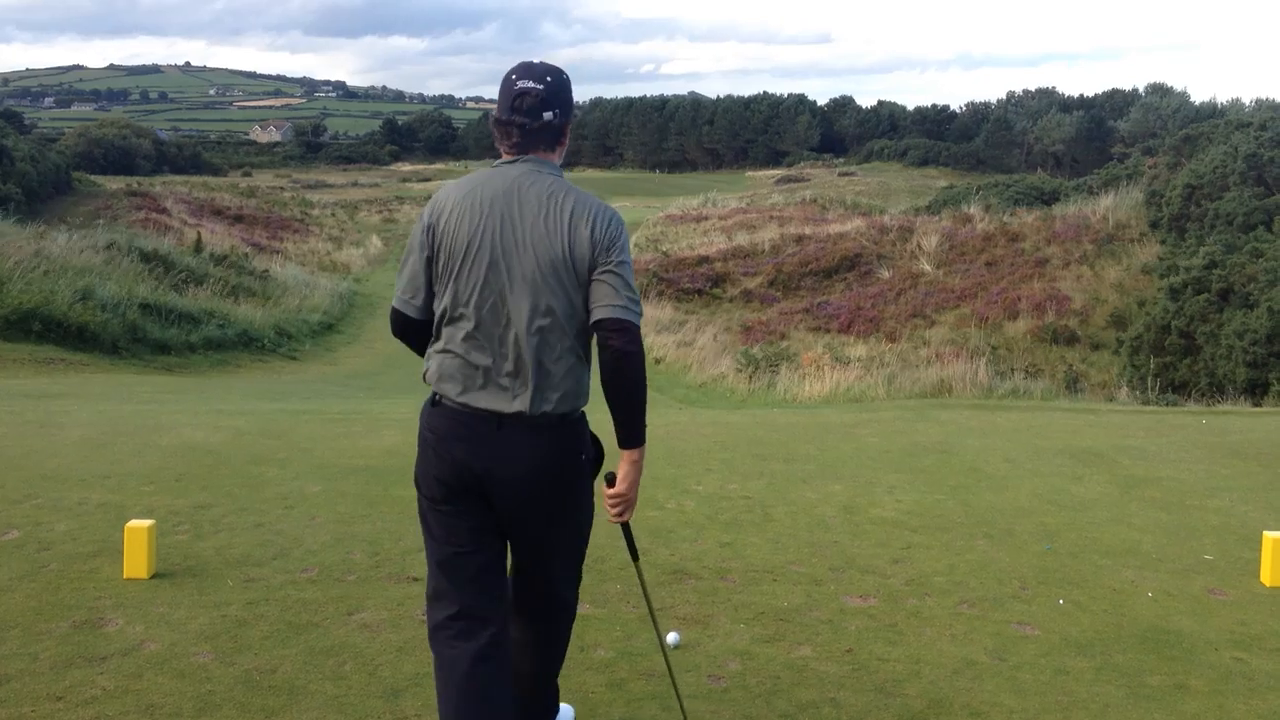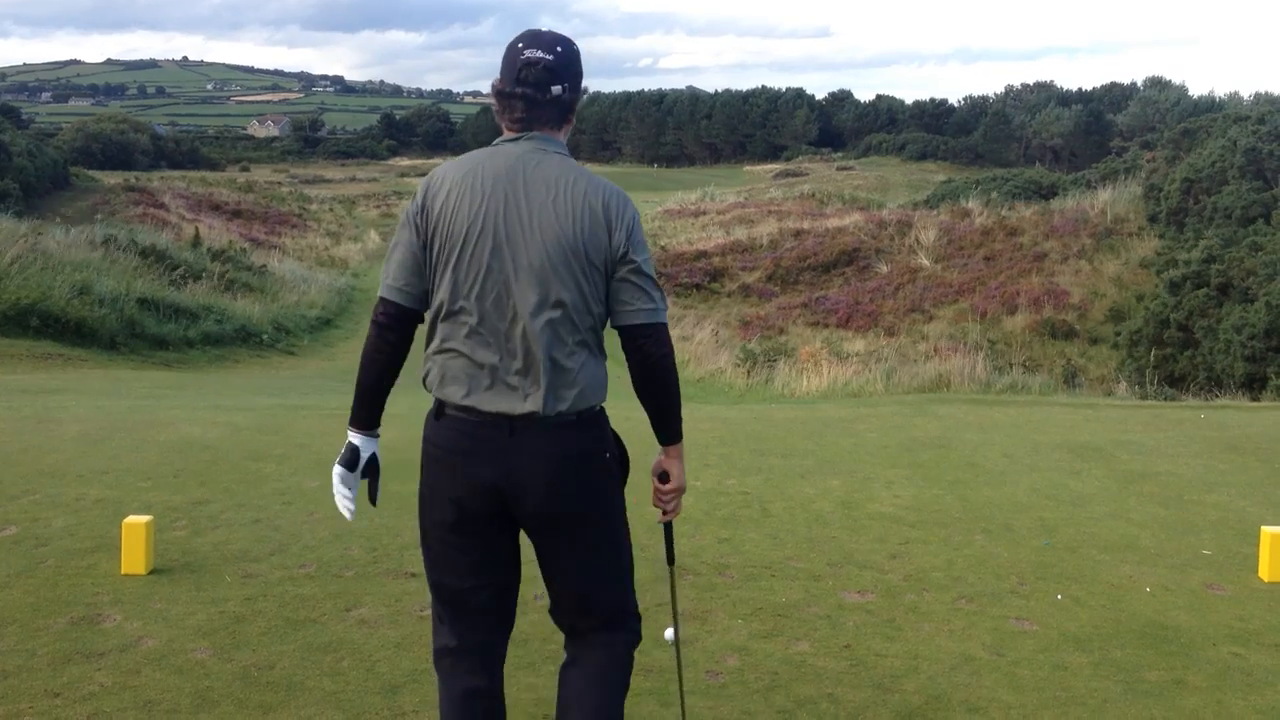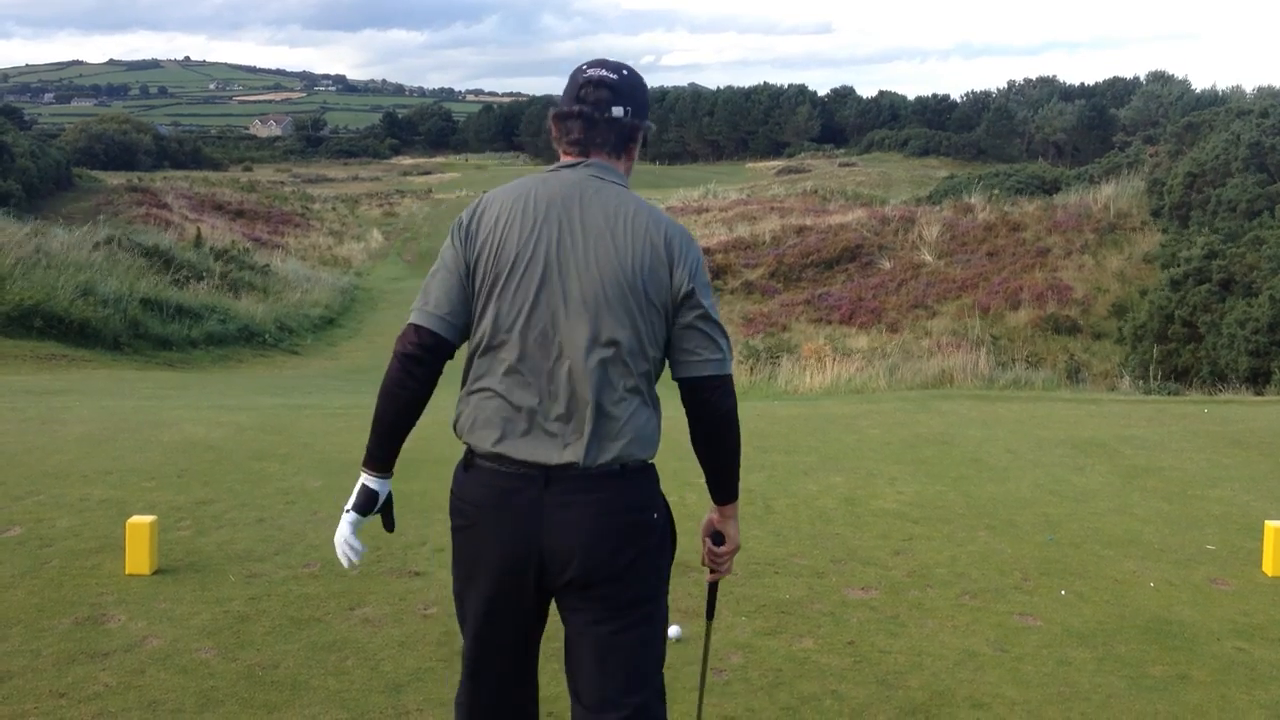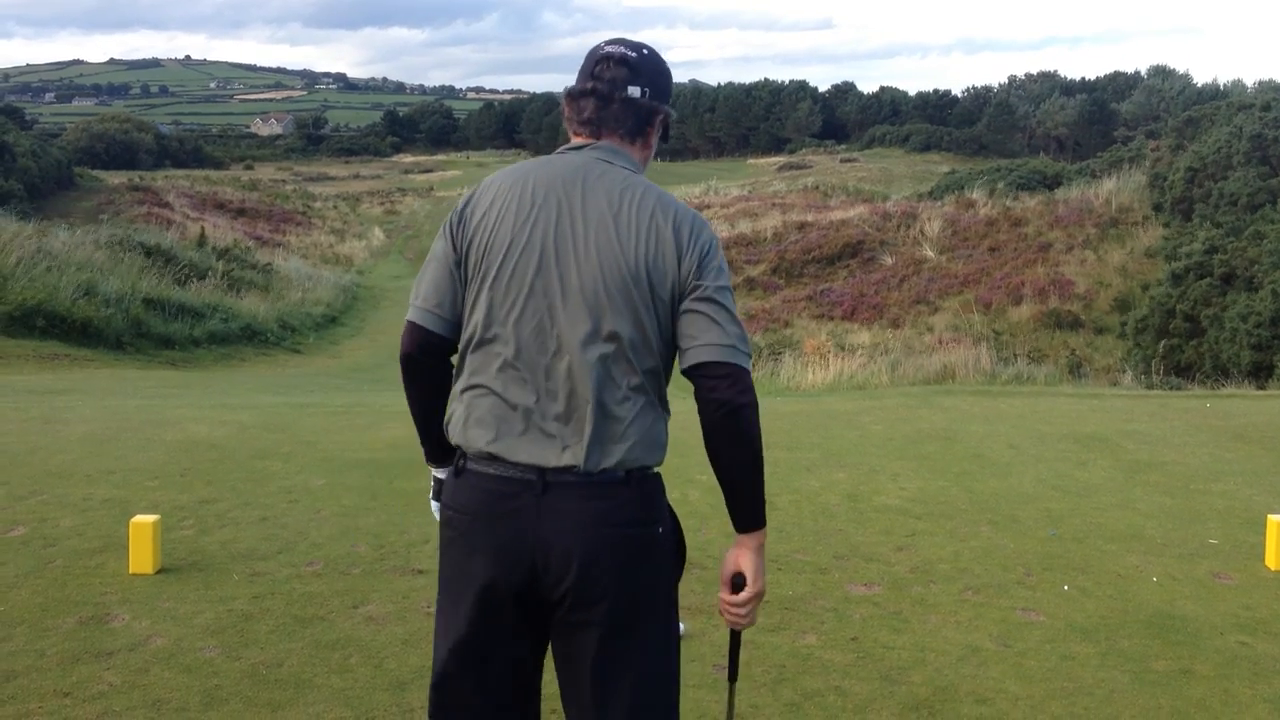
dt=0.3s
person 1, frame 1
left shoulder: (445, 203)
right shoulder: (594, 219)
left elbow: (406, 323)
right elbow: (619, 343)
right wrist: (632, 452)
left hip: (453, 437)
right hip: (548, 444)
left knee: (461, 613)
right knee: (545, 600)
person 1, frame 2
left shoulder: (441, 187)
right shoulder: (606, 204)
left elbow: (391, 320)
right elbow: (647, 342)
left wrist: (361, 431)
right wrist: (671, 447)
left hip: (460, 444)
right hip: (568, 449)
left knee: (467, 640)
right knee: (602, 625)
person 1, frame 3
left shoulder: (487, 213)
right shoulder: (668, 241)
left elbow: (416, 354)
right elbow: (710, 393)
left wrist: (375, 475)
right wrist: (725, 504)
left hip: (491, 496)
right hip: (611, 508)
person 1, frame 4
left shoulder: (484, 198)
right shoulder: (680, 228)
left elbow: (419, 350)
right elbow: (725, 394)
left wrist: (442, 463)
right wrist: (749, 534)
left hip: (484, 506)
right hip: (614, 519)
